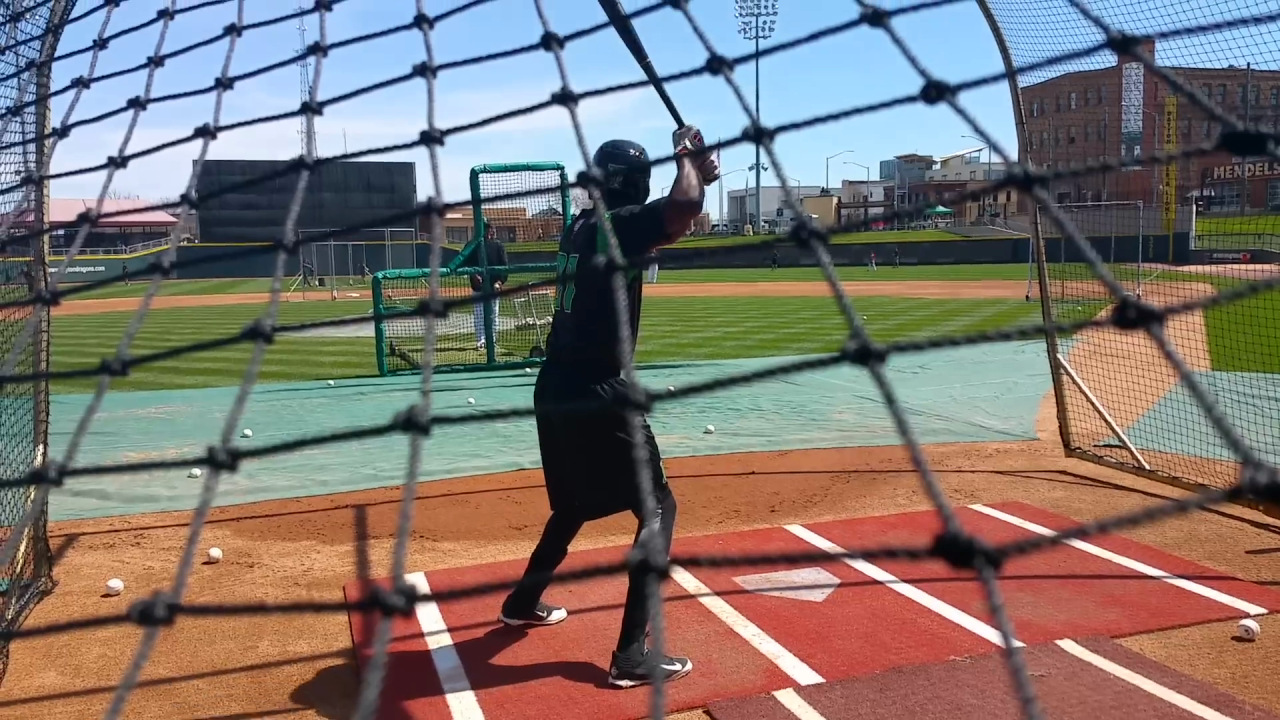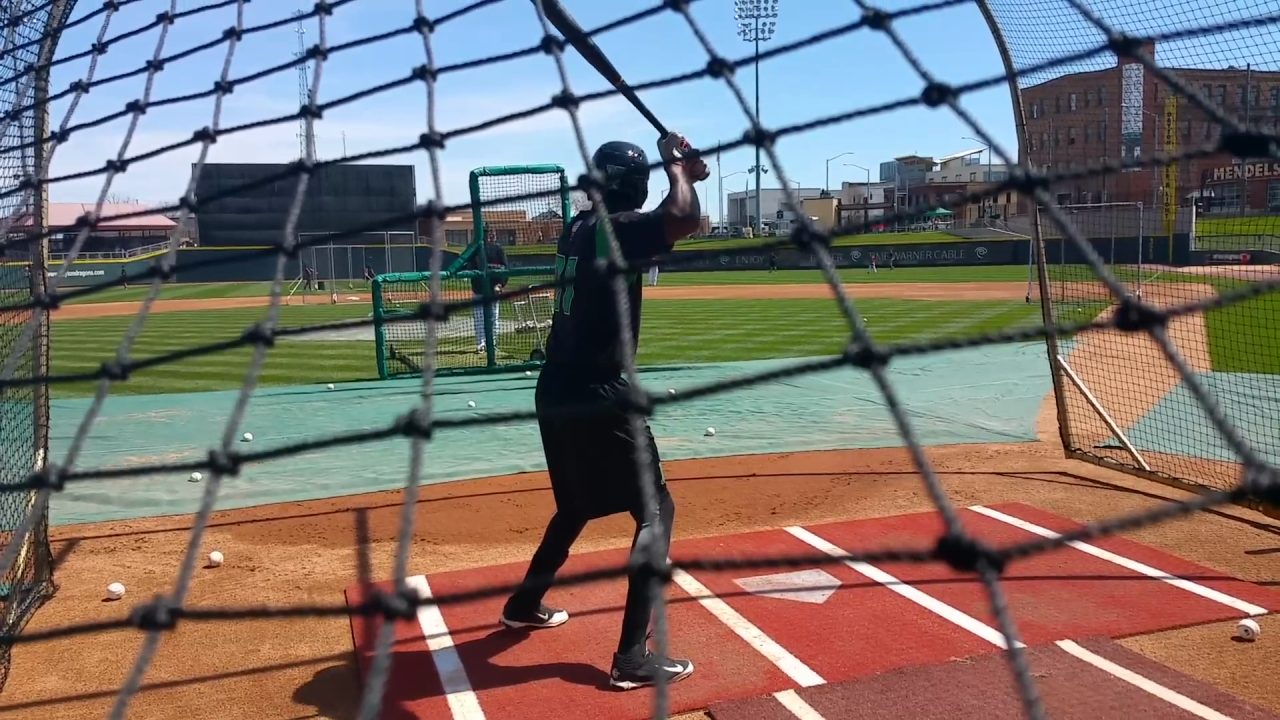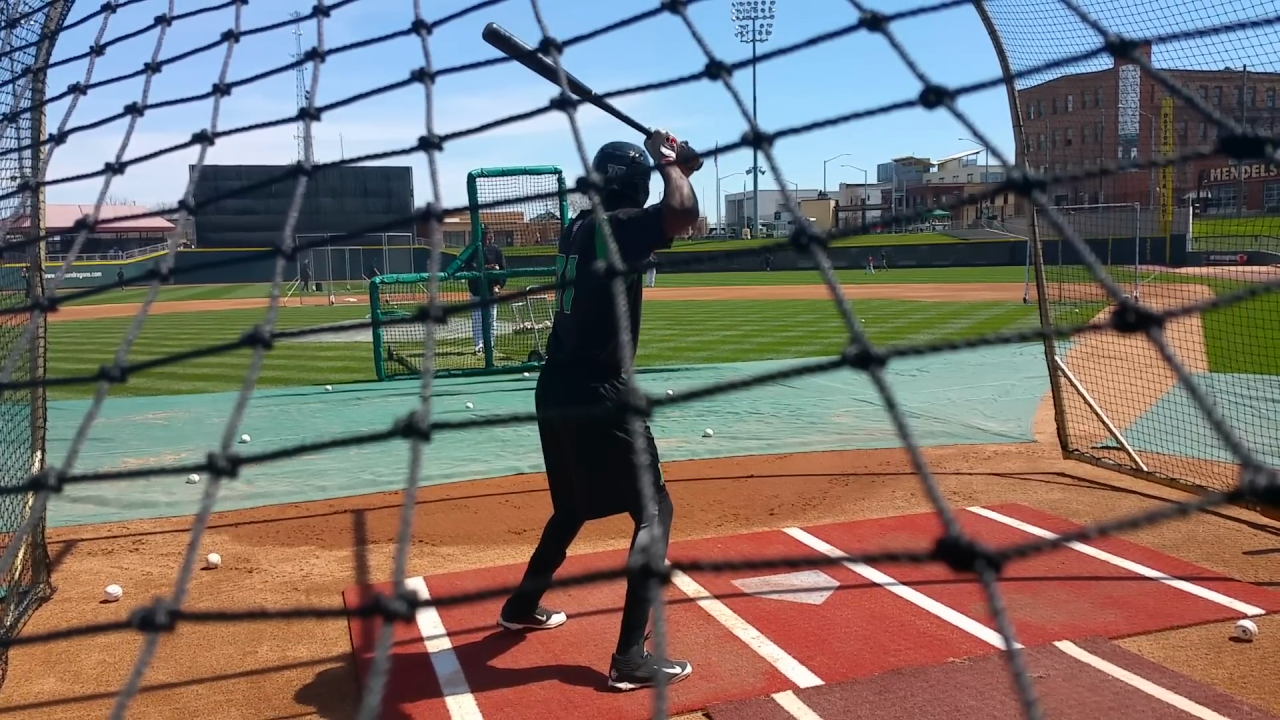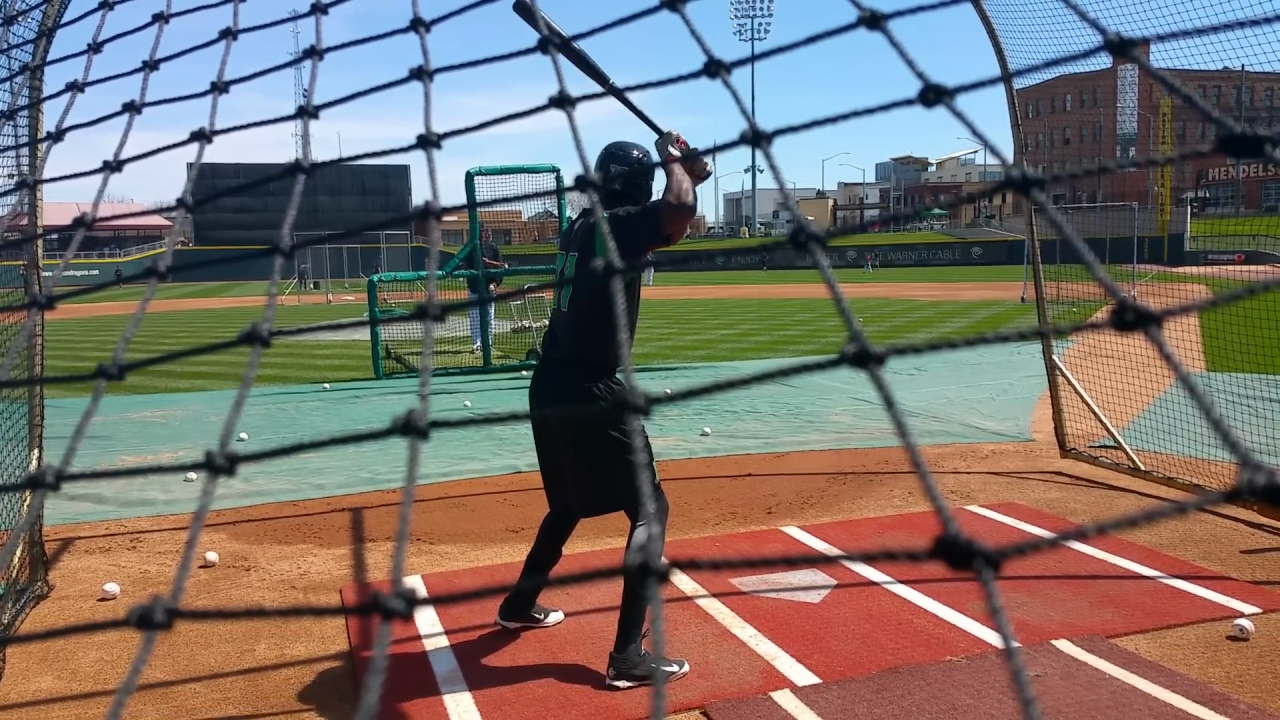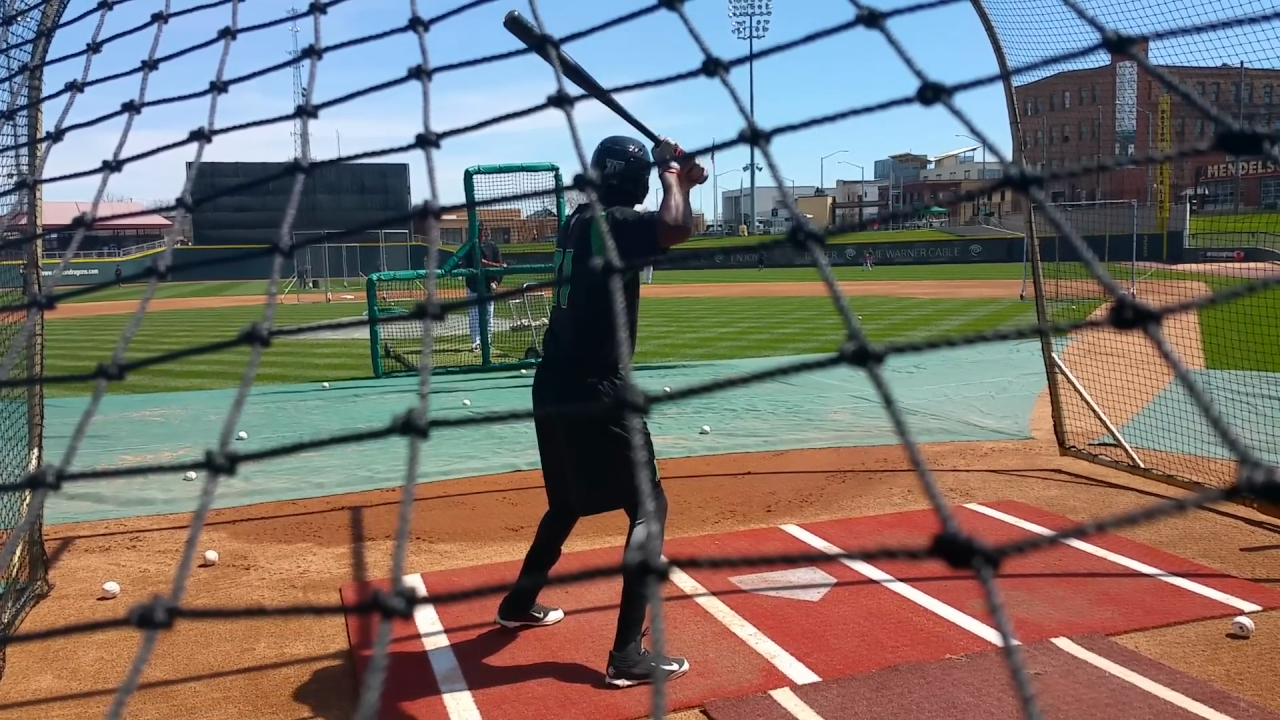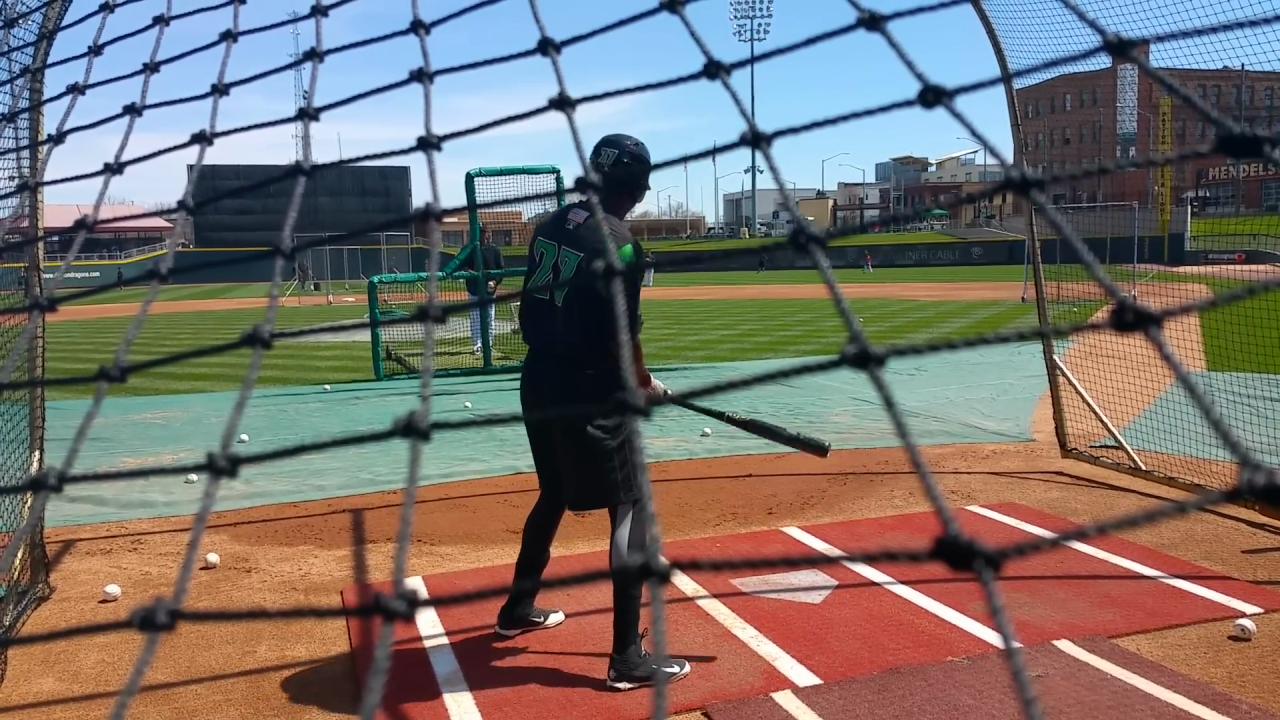
dt=0.5s
person 1, frame 1
left shoulder: (581, 227)
right shoulder: (616, 225)
left elbow: (664, 227)
right elbow: (683, 207)
left wrist: (695, 177)
right wrist: (684, 155)
left hip: (555, 387)
right hip: (594, 393)
left knee: (575, 502)
right knee: (657, 508)
left ankle: (523, 602)
right ankle: (632, 655)
person 1, frame 2
left shoulder: (580, 228)
right shoulder: (615, 230)
left elbow: (656, 224)
right elbow: (683, 219)
left wrist: (684, 177)
right wrist: (674, 165)
left hip: (557, 389)
right hip: (596, 394)
left knee: (577, 503)
right knee: (655, 511)
left ankle: (525, 603)
right ankle: (633, 656)
person 1, frame 3
left shoulder: (580, 228)
right shoulder: (616, 227)
left elbow: (659, 221)
right elbow: (683, 212)
left wrist: (678, 171)
right wrist: (667, 160)
left hip: (557, 388)
right hip: (597, 394)
left knee: (574, 505)
right knee: (654, 511)
left ankle: (523, 605)
right ankle: (631, 658)
person 1, frame 4
left shoulder: (583, 226)
right shoulder: (614, 226)
left elbow: (664, 230)
right elbow: (679, 210)
left wrist: (686, 177)
right wrist: (672, 161)
left hip: (551, 386)
right hip: (590, 392)
left knee: (570, 502)
right knee: (649, 510)
left ankle: (520, 604)
right ankle: (628, 656)
person 1, frame 5
left shoulder: (580, 221)
right shoulder: (609, 223)
left elbow: (652, 235)
right elbow: (674, 229)
left wrist: (680, 181)
right wrist: (671, 172)
left hip: (555, 381)
right hip: (594, 389)
left knee: (569, 500)
right knee: (648, 508)
left ankle: (520, 602)
right ankle: (628, 654)
person 1, frame 6
left shoulder: (551, 224)
right shoulder: (620, 244)
right elbow: (620, 338)
right wrist: (644, 381)
left hip: (540, 377)
right hip: (588, 386)
left knee: (554, 494)
right knee: (629, 508)
left ankle: (518, 608)
right ankle: (627, 656)
